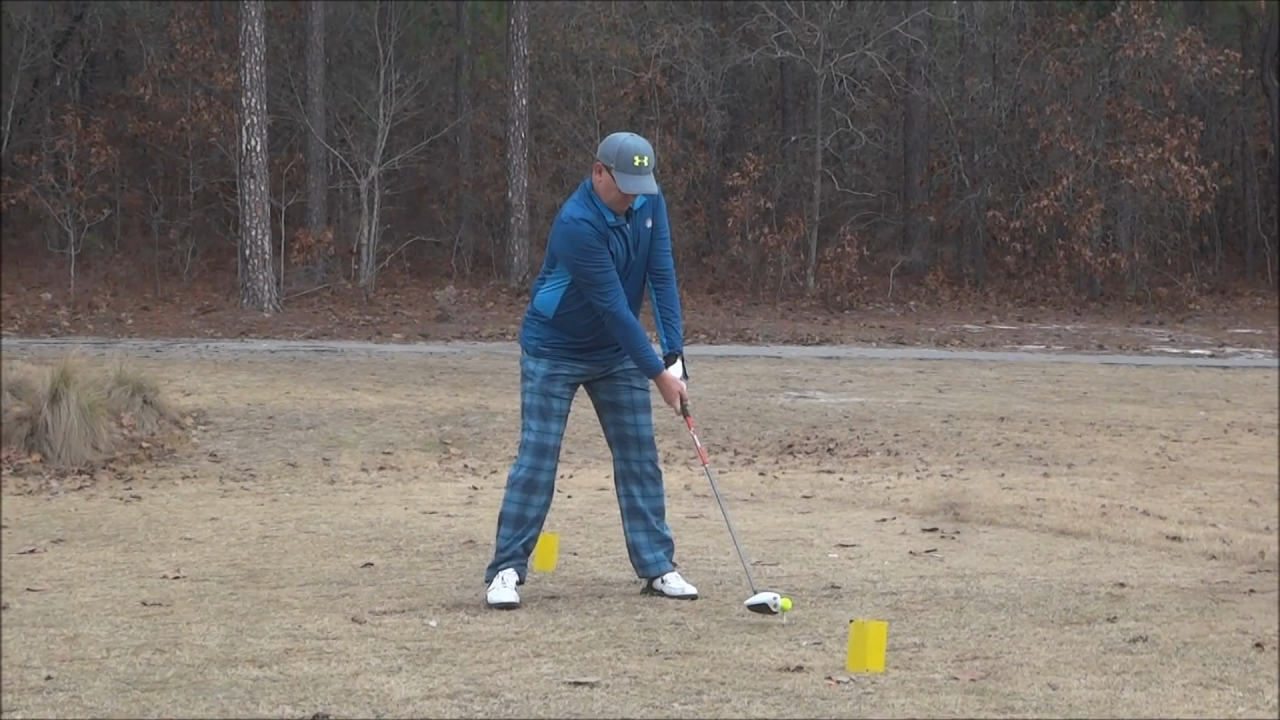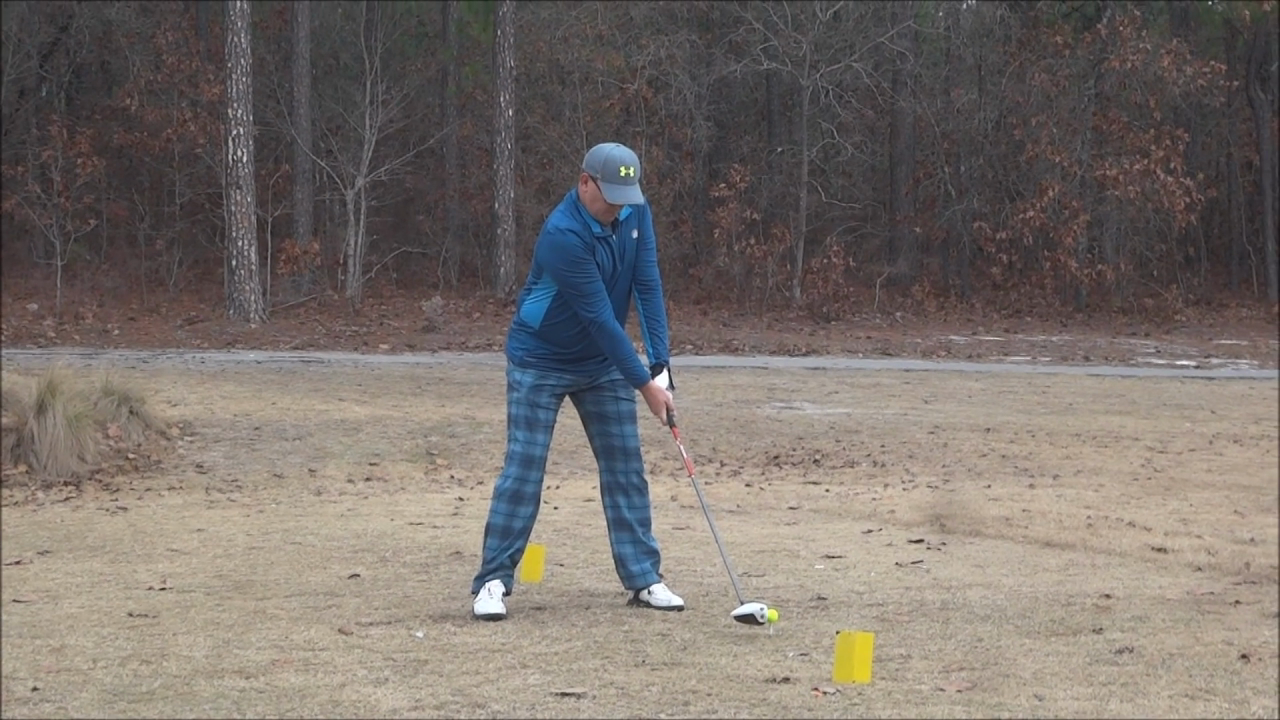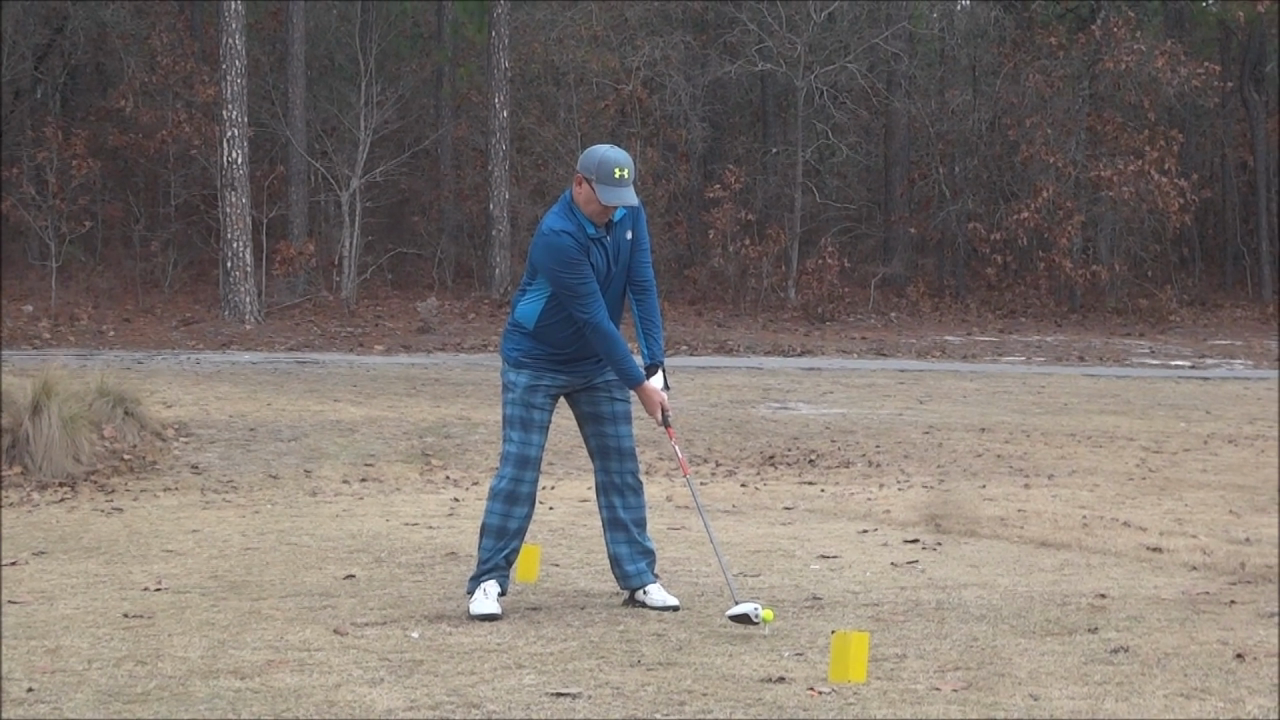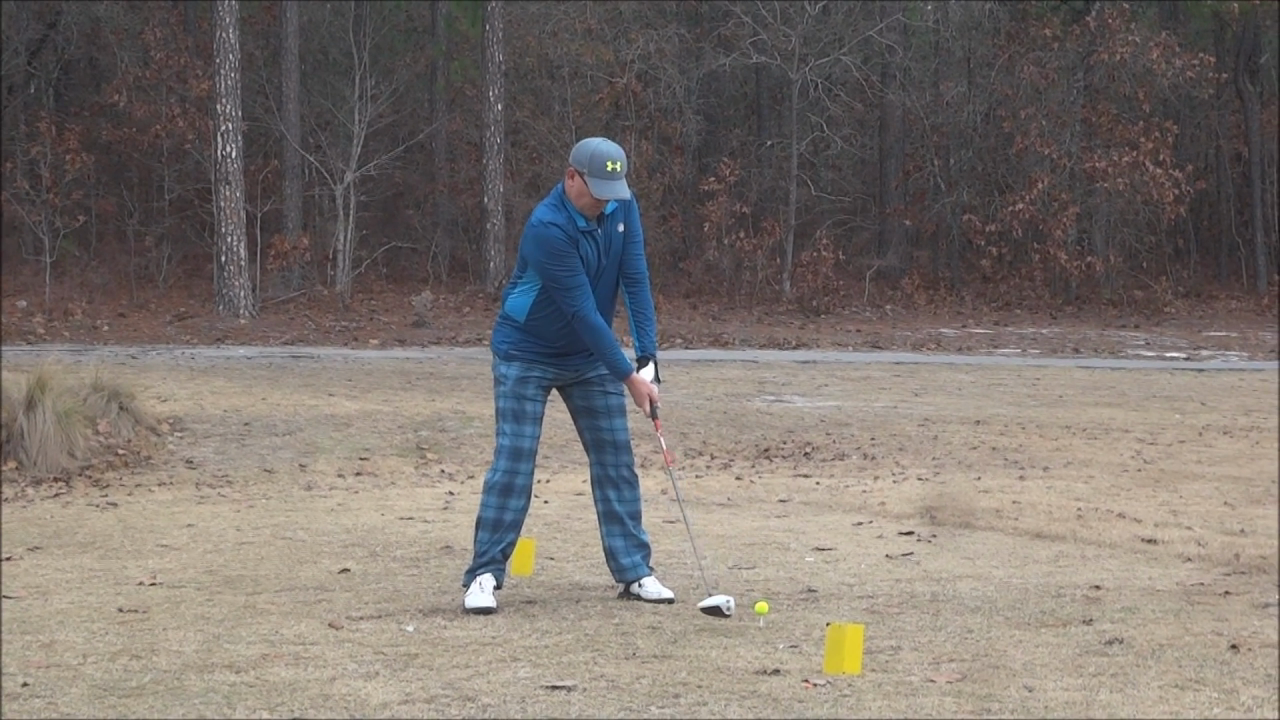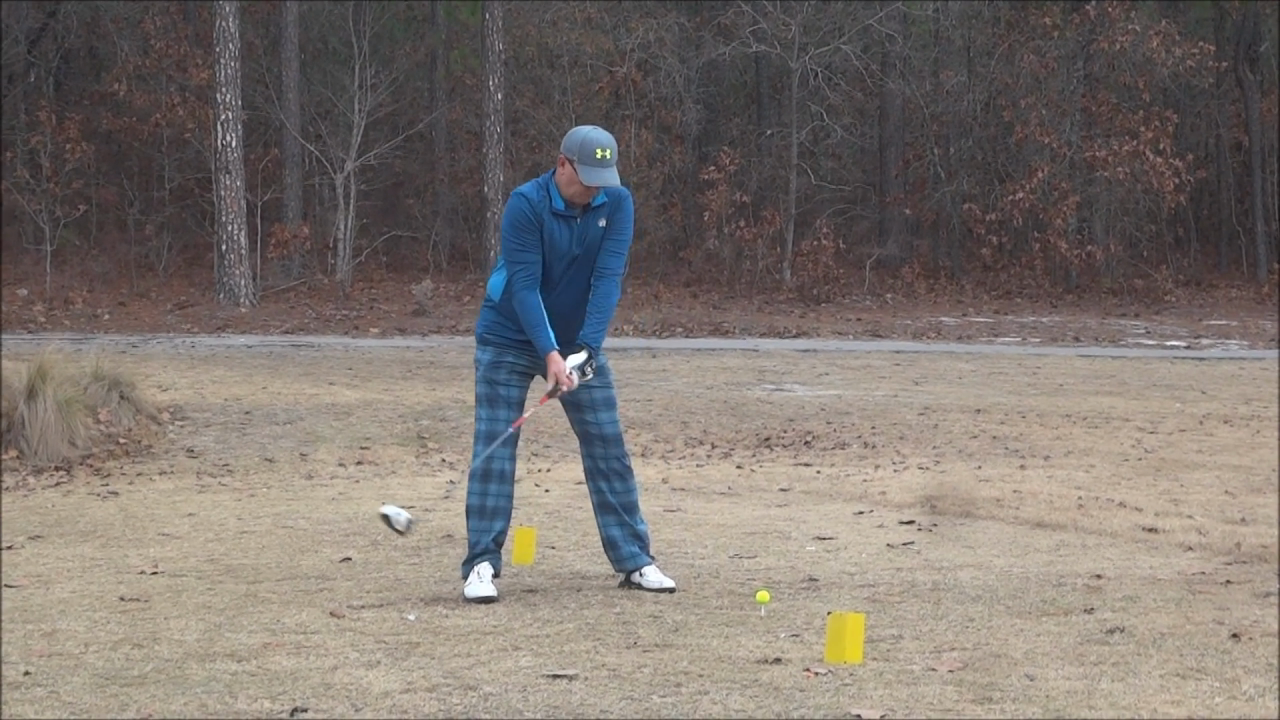
dt=1s
person 1, frame 1
left shoulder: (650, 202)
right shoulder: (576, 224)
left elbow: (662, 276)
right elbow: (612, 306)
left wrist: (675, 354)
right wrist: (658, 372)
left hip: (617, 350)
right hip: (554, 351)
left knee: (640, 457)
right knee: (537, 459)
left ankle: (657, 567)
right ankle: (506, 570)
person 1, frame 2
left shoulder: (635, 212)
right shoulder: (562, 234)
left elbow: (648, 286)
right elbow: (599, 316)
left wrist: (660, 364)
right wrist: (644, 383)
left hip: (603, 361)
right hip: (540, 362)
left knee: (625, 468)
right knee: (523, 470)
left ankle: (643, 578)
right ankle: (493, 581)
person 1, frame 3
left shoulder: (629, 213)
right shoulder: (557, 235)
left elbow: (642, 288)
right elbow: (594, 318)
left wrist: (655, 364)
right wrist: (639, 384)
left hip: (598, 361)
right hip: (535, 362)
left knee: (621, 468)
right knee: (519, 469)
left ankle: (638, 578)
right ankle: (488, 582)
person 1, frame 4
left shoulder: (622, 206)
right shoulder: (547, 227)
left elbow: (635, 281)
right elbow: (581, 311)
left wrist: (647, 355)
right wrist: (628, 376)
left hip: (590, 354)
right hip: (526, 354)
left knee: (616, 460)
right knee: (513, 461)
left ankle: (634, 571)
right ankle: (484, 575)
person 1, frame 5
left shoulder: (617, 203)
right shoulder: (525, 204)
left elbow: (607, 280)
right elbow: (524, 285)
left wrist: (585, 348)
right wrist: (549, 354)
left hip: (578, 342)
right hip: (508, 340)
left knee: (607, 448)
right knee: (494, 449)
left ankle: (634, 561)
right ankle: (481, 564)
